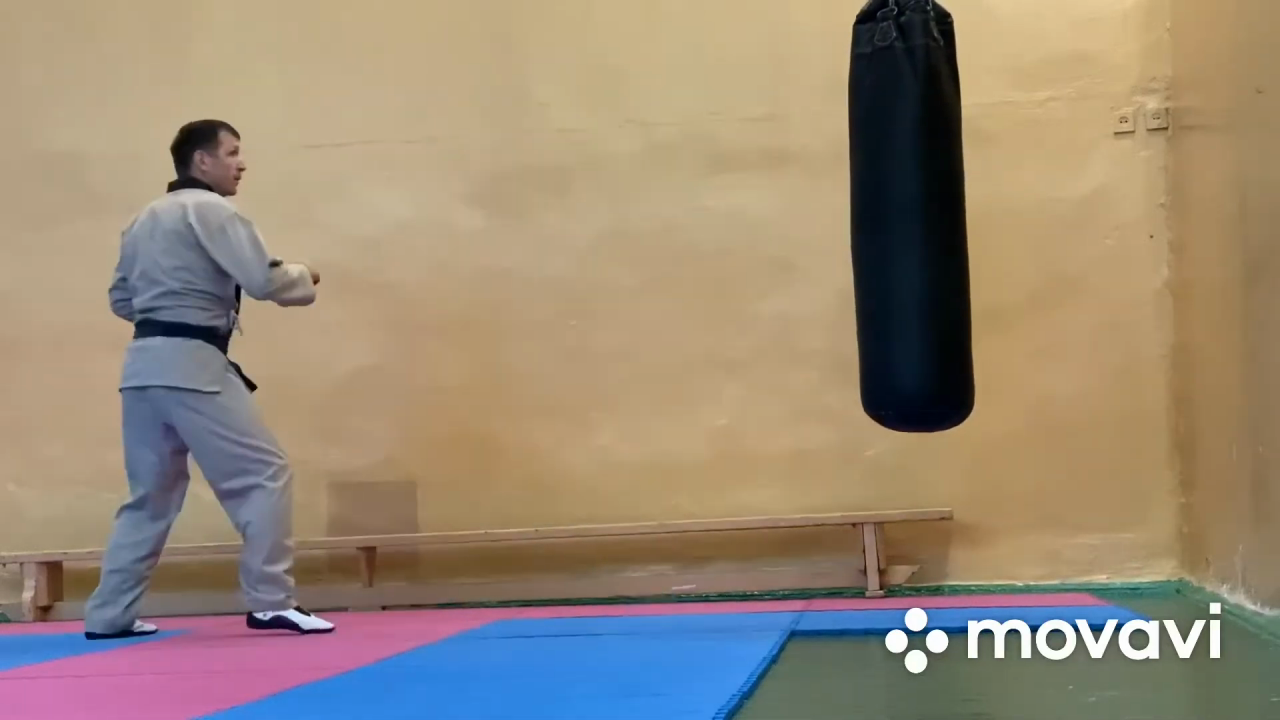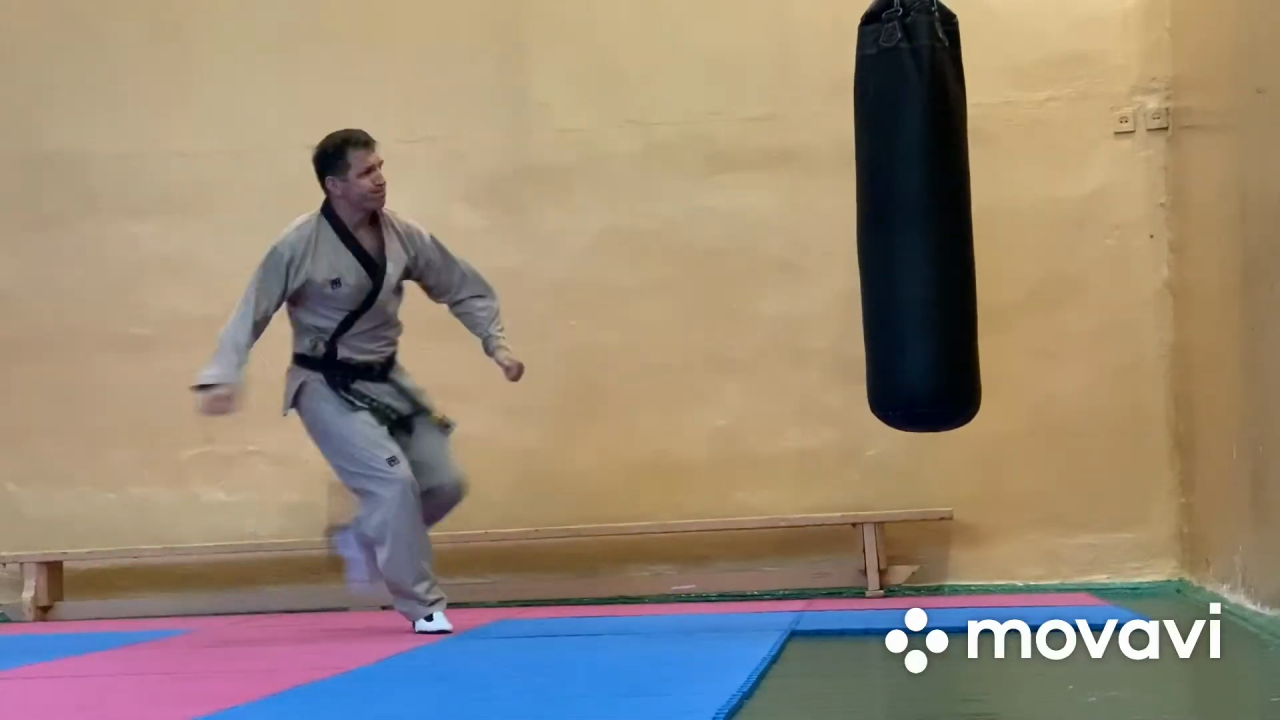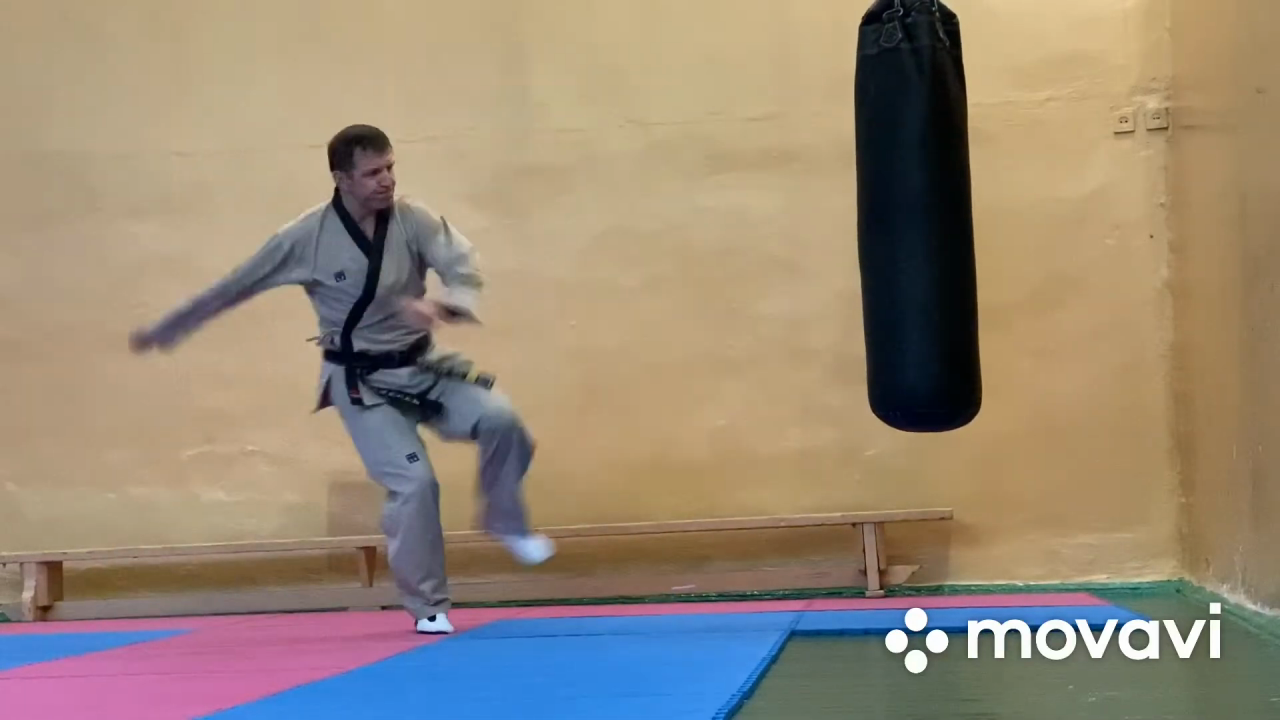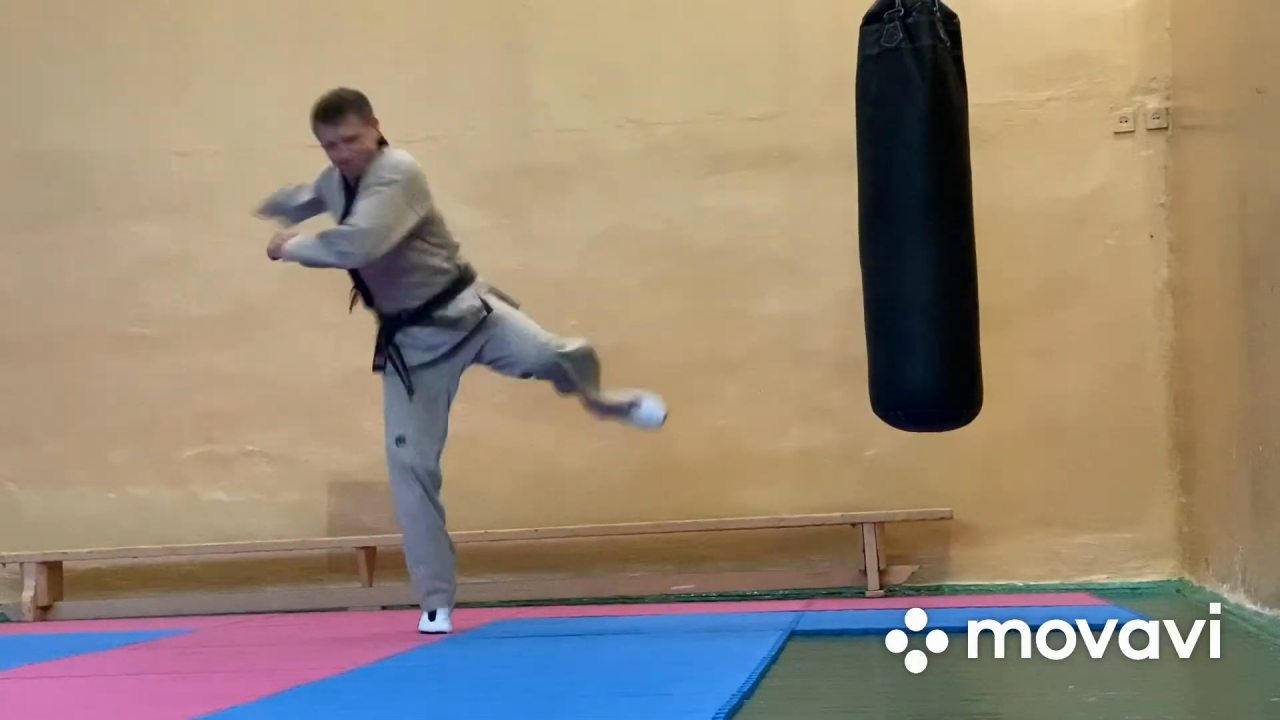
dt=0.7s
person 1, frame 1
left shoulder: (143, 220)
right shoulder: (211, 209)
left elbow: (121, 299)
right elbow: (264, 280)
right wrist: (304, 275)
left hip: (145, 364)
right hip: (192, 365)
left knee: (151, 497)
right knee: (263, 474)
left ankle: (110, 615)
right ankle: (271, 602)
person 1, frame 2
left shoulder: (402, 234)
right shoulder: (298, 244)
left elbow: (463, 287)
right elbow: (248, 314)
left wrist: (496, 343)
right wrist: (221, 378)
left hip: (385, 381)
right hip: (327, 388)
left knee: (443, 483)
right knee: (391, 483)
left ankle: (364, 540)
right ankle: (422, 604)
person 1, frame 3
left shoulder: (412, 219)
right shoulder: (304, 234)
left elbow: (463, 266)
right elbow: (231, 285)
left wrist: (442, 305)
right wrist: (165, 328)
left hip: (418, 361)
right hip: (359, 377)
left knee: (500, 422)
right knee: (413, 484)
left ankle: (503, 519)
right ankle: (425, 605)
person 1, frame 4
left shoulder: (398, 173)
right shoulder: (335, 180)
left elbow: (359, 243)
right elbow: (304, 199)
left wrist: (292, 246)
right wrist: (277, 210)
left hip: (461, 311)
right hip: (408, 338)
left knee: (548, 356)
right knee: (410, 465)
left ankle: (602, 401)
right ankle: (435, 600)
